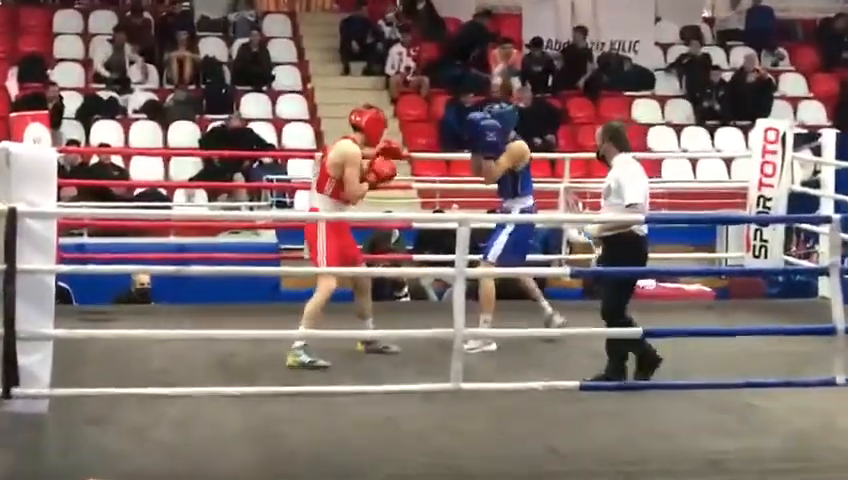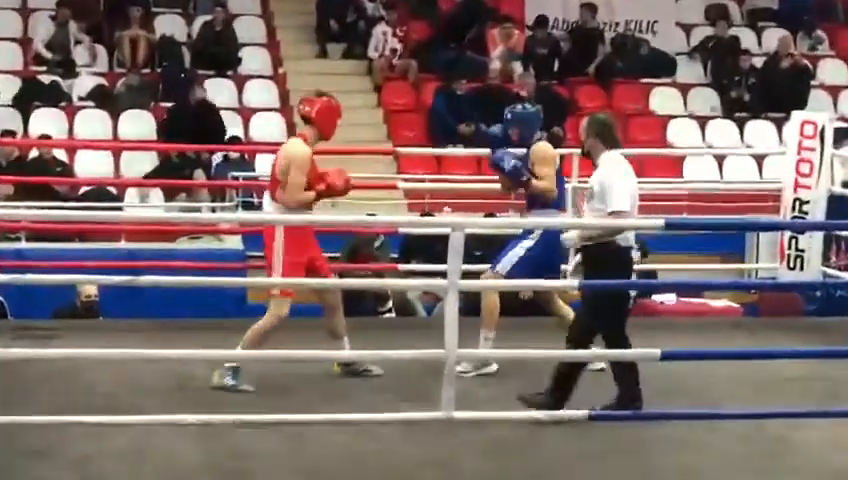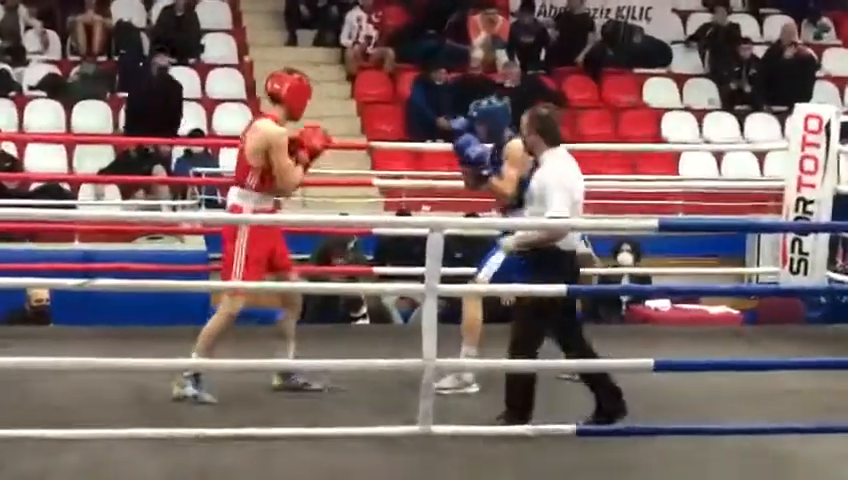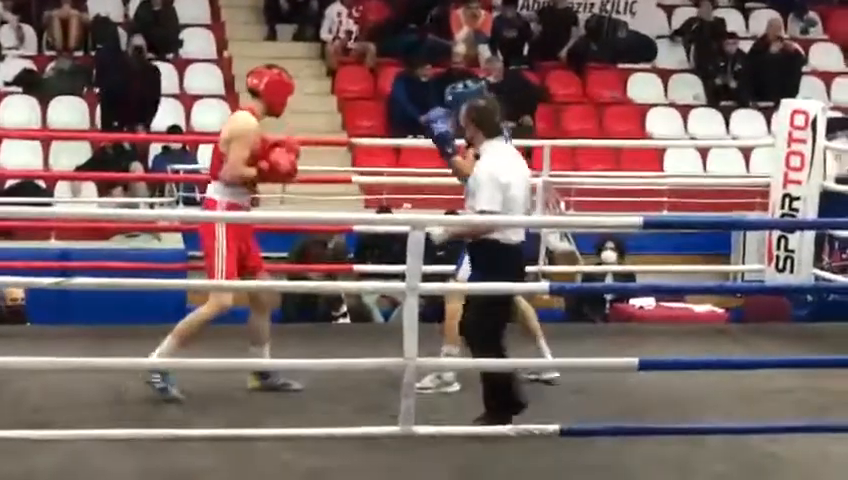
dt=0.3s
person 1, frame 1
left shoulder: (349, 148)
right shoulder: (350, 149)
left elbow: (356, 179)
right elbow: (351, 193)
left wrist: (379, 160)
right wrist: (375, 177)
left hip: (337, 221)
right hip: (324, 222)
left knee: (363, 280)
right knee: (327, 286)
left ankle: (369, 339)
right ankle: (298, 349)
person 1, frame 2
left shoulder: (300, 148)
right shoulder: (299, 151)
right elbow: (291, 200)
left wrist: (325, 184)
right wrist: (324, 189)
left hip: (300, 232)
right hip: (284, 233)
left knee: (332, 295)
right knee: (279, 310)
left ankle: (347, 360)
right ankle: (228, 369)
person 1, frame 3
left shoulder: (264, 126)
right shoulder: (273, 132)
right elbow: (287, 185)
left wrist: (295, 151)
right wrist: (306, 154)
left hip: (263, 219)
right hip: (247, 220)
left knee: (293, 294)
right knee: (232, 305)
left ankle: (285, 372)
right ankle: (188, 378)
person 1, frame 4
left shoulder: (245, 122)
right shoulder: (247, 124)
right elbow: (232, 173)
left wrist: (270, 157)
right wrist: (268, 168)
left hip: (236, 215)
right hip: (222, 215)
left knee: (264, 296)
right knee: (221, 301)
left ankle: (262, 372)
right ankle: (158, 363)
person 2, frame 1
left shoulder: (628, 171)
right shoulder: (619, 170)
left elbow: (636, 214)
left wrist: (600, 228)
right wrist: (604, 240)
left hip: (627, 249)
right hip: (618, 247)
left knee: (613, 311)
right knee: (612, 311)
left ankle: (644, 358)
right ankle: (618, 368)
person 2, frame 2
left shoulder: (614, 171)
right shoulder: (608, 169)
left elbow: (620, 221)
left wrist: (580, 236)
right wrist: (585, 249)
left hip: (609, 261)
right hip: (604, 260)
left knee: (583, 332)
right knee: (612, 332)
left ankle: (556, 395)
right ankle: (628, 397)
person 2, frame 3
left shoulder: (552, 172)
right shoulder: (562, 163)
left elbow: (556, 228)
left wrist: (518, 241)
left hip: (549, 264)
right hip: (556, 262)
left knee: (524, 341)
right knee: (572, 340)
left ankle: (517, 414)
right ankle: (608, 401)
person 2, frame 4
left shoulder: (488, 165)
right shoulder: (512, 156)
left elbow: (485, 222)
right elbow: (522, 207)
left wrist: (447, 231)
left hip: (494, 256)
right hip: (509, 251)
left knee: (485, 337)
right knee: (475, 330)
left ankle: (499, 410)
right ankle: (507, 397)
person 3, frame 1
left shoulder: (517, 147)
right shoulder: (504, 144)
left elbow: (491, 177)
right elbow: (477, 171)
left wrist: (490, 149)
right wrist: (477, 144)
left hip: (518, 214)
right hip: (515, 213)
left knee: (486, 269)
right knee: (515, 270)
left ankle: (484, 337)
right ankle: (549, 313)
person 3, frame 2
left shoulder: (541, 150)
right shoulder: (531, 151)
left elbow: (550, 192)
right elbow: (508, 188)
left wrist: (522, 175)
right wrist: (501, 162)
left hip: (543, 230)
right hip: (543, 230)
left knee: (489, 280)
right knee: (547, 296)
left ankle: (483, 357)
person 3, frame 3
left shoulder: (515, 148)
right shoulder: (501, 148)
left elbow: (507, 193)
right elbow: (474, 184)
left wrist: (484, 169)
right wrist: (468, 157)
left knee: (474, 292)
person 3, frame 4
left shoulder: (485, 133)
right shoulder: (494, 132)
left elbow: (468, 174)
right elbow: (468, 173)
left wrist: (447, 146)
right wrist: (447, 145)
left hip: (499, 221)
right hip: (508, 222)
left knee: (455, 289)
right knee: (509, 295)
